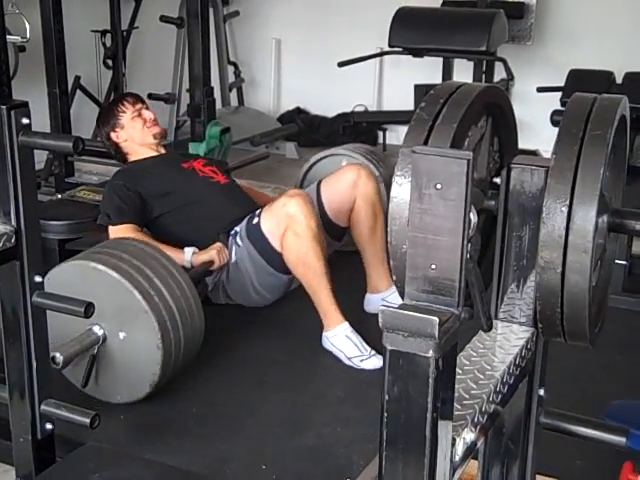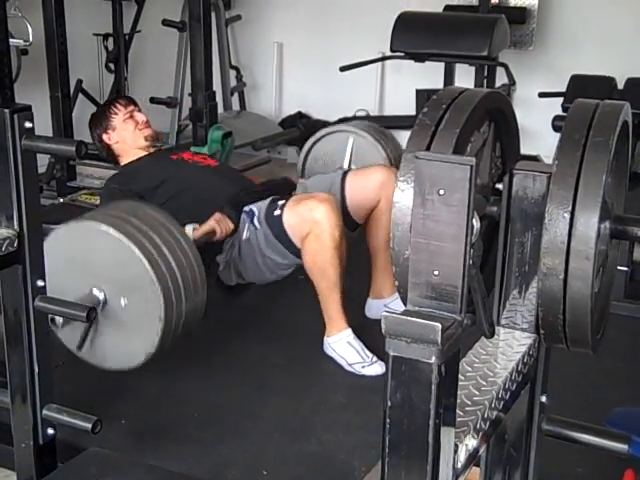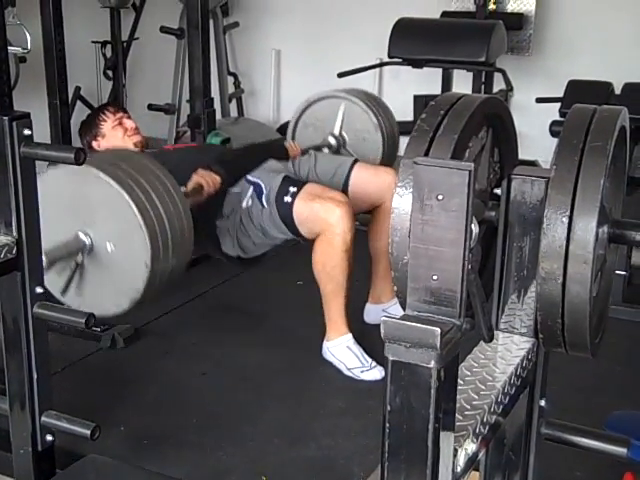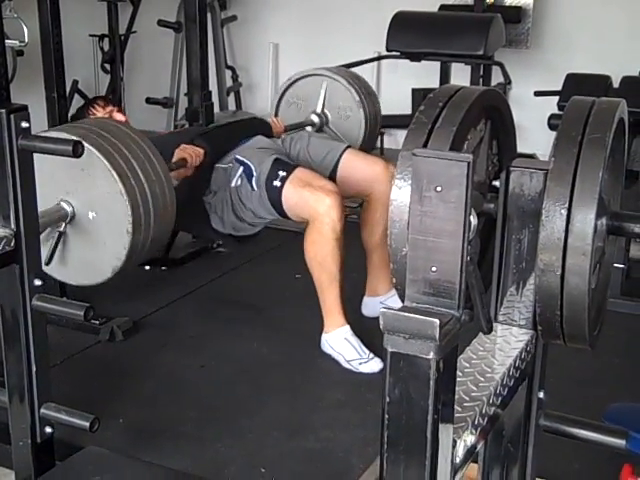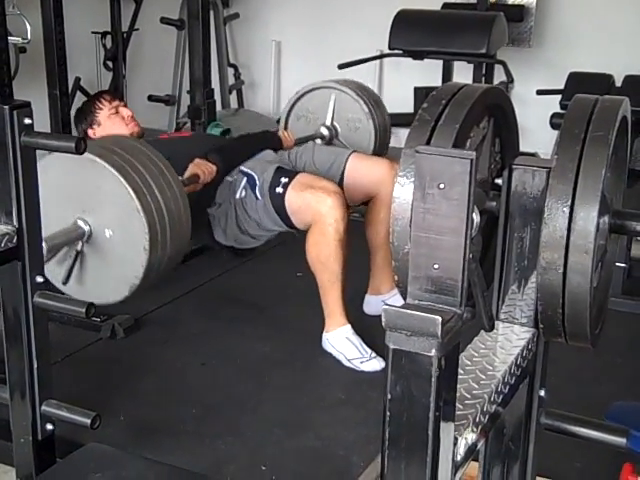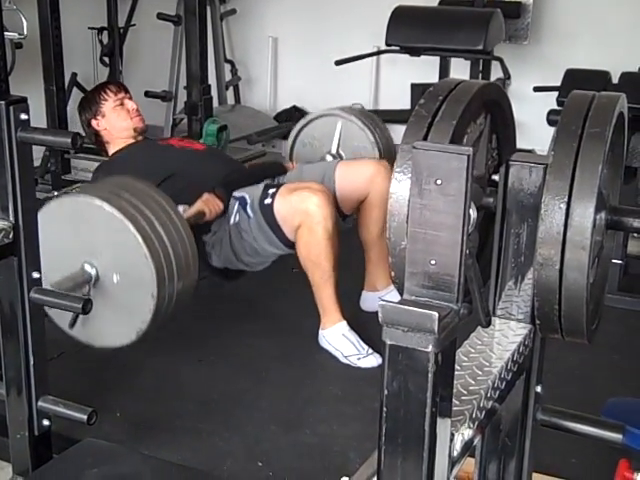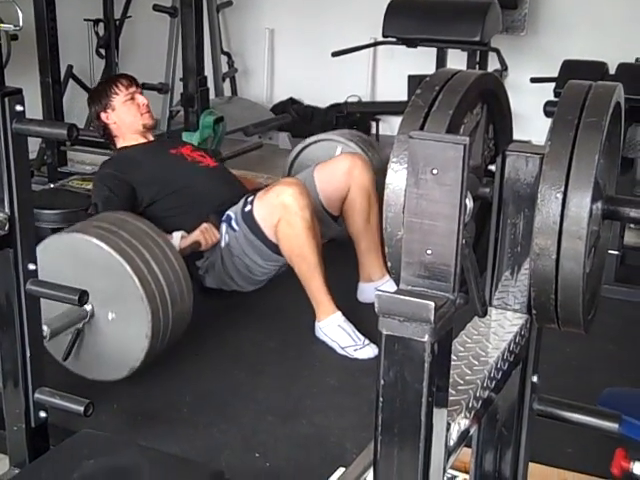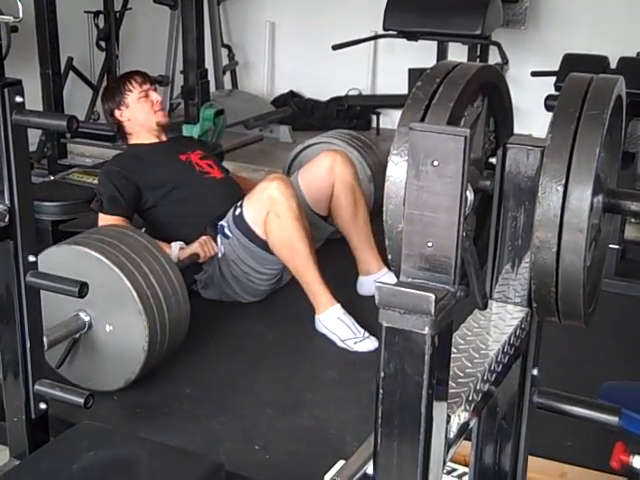
dt=0.3s
person 1, frame 1
left shoulder: (189, 159)
right shoulder: (127, 182)
right elbow: (124, 241)
right wrist: (190, 256)
left hip: (274, 241)
right hip: (232, 261)
left knee: (356, 178)
right knee: (294, 204)
left ankle: (381, 293)
right ankle: (336, 330)
person 1, frame 2
left shoulder: (179, 155)
right shoulder: (122, 185)
left wrist: (291, 183)
right wrist: (192, 231)
right hip: (243, 234)
left knee: (384, 180)
right knee: (321, 212)
left ankle: (383, 298)
right ankle: (337, 335)
person 1, frame 3
left shoulder: (166, 157)
left wrist: (284, 148)
right wrist: (190, 190)
right hip: (242, 198)
left knee: (391, 183)
right knee: (336, 214)
left ankle: (382, 302)
right ankle: (338, 340)
person 1, frame 4
left shoulder: (155, 147)
left wrist: (267, 126)
right wrist: (176, 169)
right hip: (233, 173)
left knee: (381, 175)
right knee: (325, 203)
left ankle: (379, 294)
right ankle: (335, 332)
person 1, frame 5
left shoulder: (161, 146)
left wrist: (277, 139)
right wrist: (187, 180)
right hip: (236, 187)
left knee: (385, 174)
right knee: (328, 203)
left ankle: (382, 293)
right ankle: (337, 331)
person 1, frame 6
left shoulder: (169, 143)
right shoulder: (111, 173)
left wrist: (284, 169)
right wrist: (186, 213)
left hip: (265, 190)
right hip: (230, 220)
left knee: (374, 173)
right knee: (314, 201)
left ankle: (378, 290)
right ankle: (332, 327)
person 1, frame 7
left shoulder: (175, 145)
right shoulder: (115, 173)
left wrist: (271, 188)
right wrist: (179, 240)
left hip: (260, 215)
right hip: (224, 245)
left knee: (352, 166)
right knee: (289, 196)
left ankle: (374, 282)
right ankle: (328, 320)
person 1, frame 8
left shoulder: (190, 145)
right shoulder: (122, 170)
right wrist: (177, 251)
left hip: (270, 244)
right hip: (222, 262)
left knee: (333, 163)
right knee: (275, 190)
left ankle: (373, 275)
right ankle: (328, 312)
